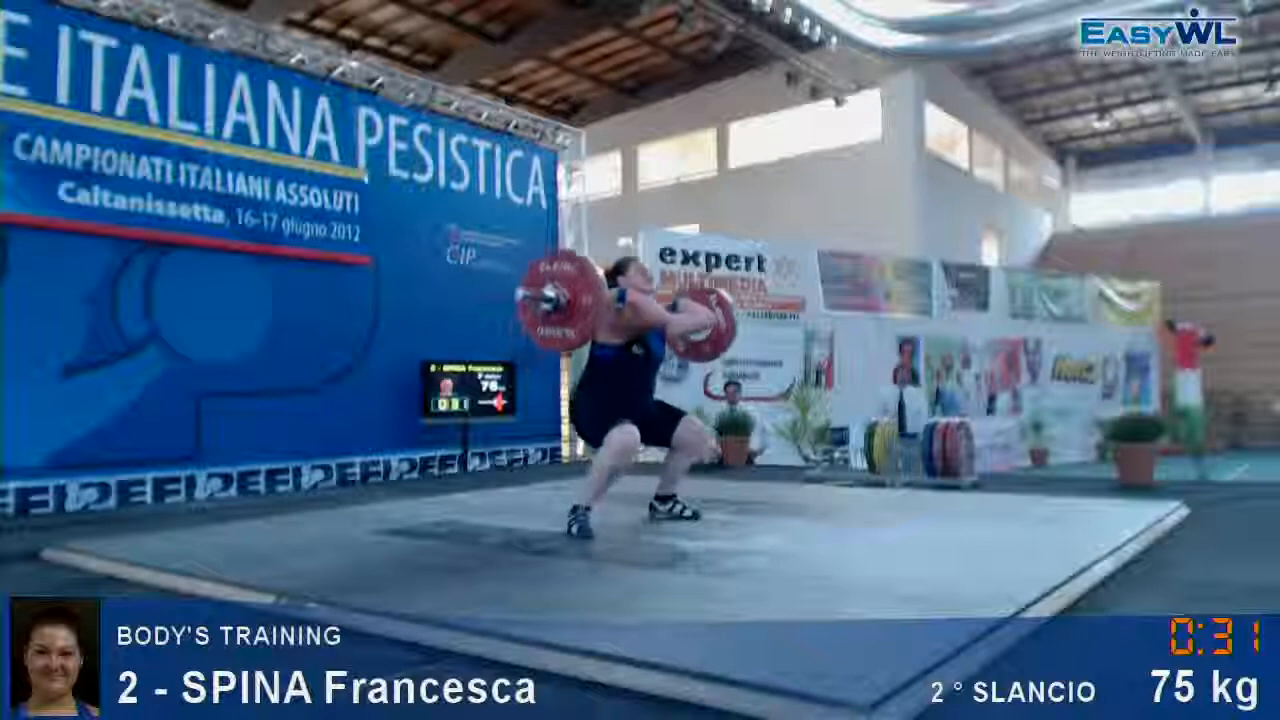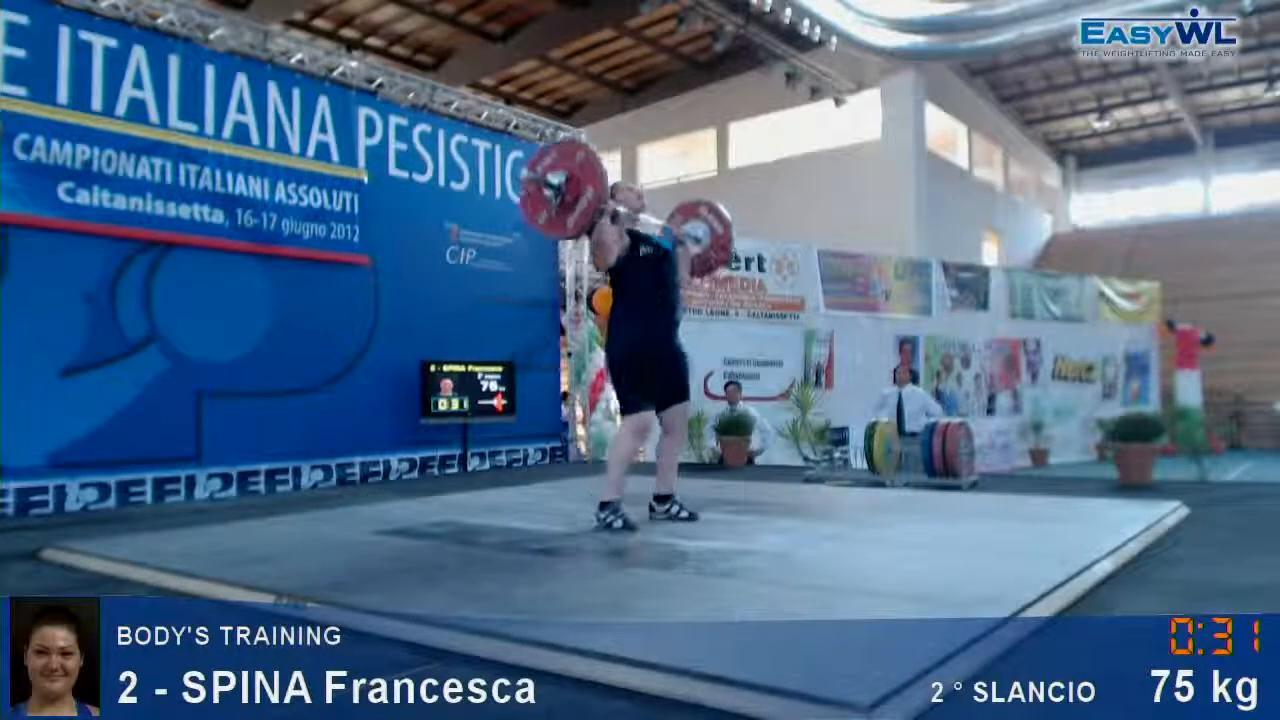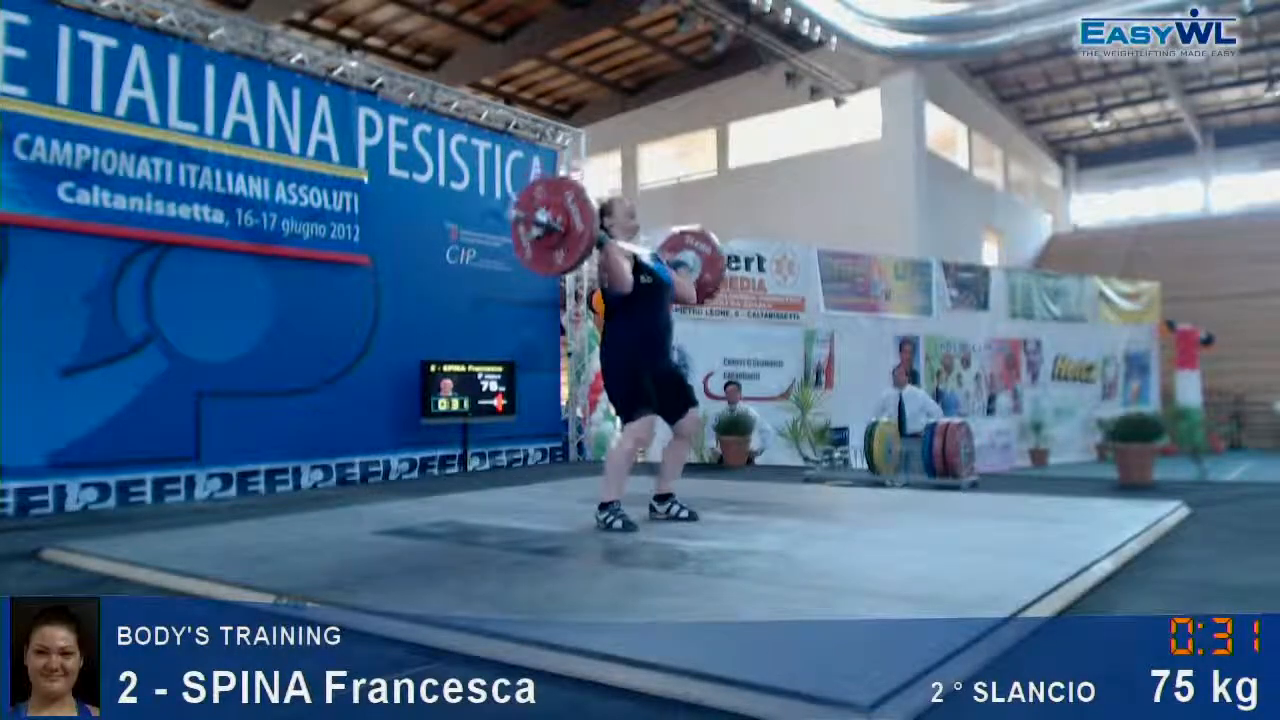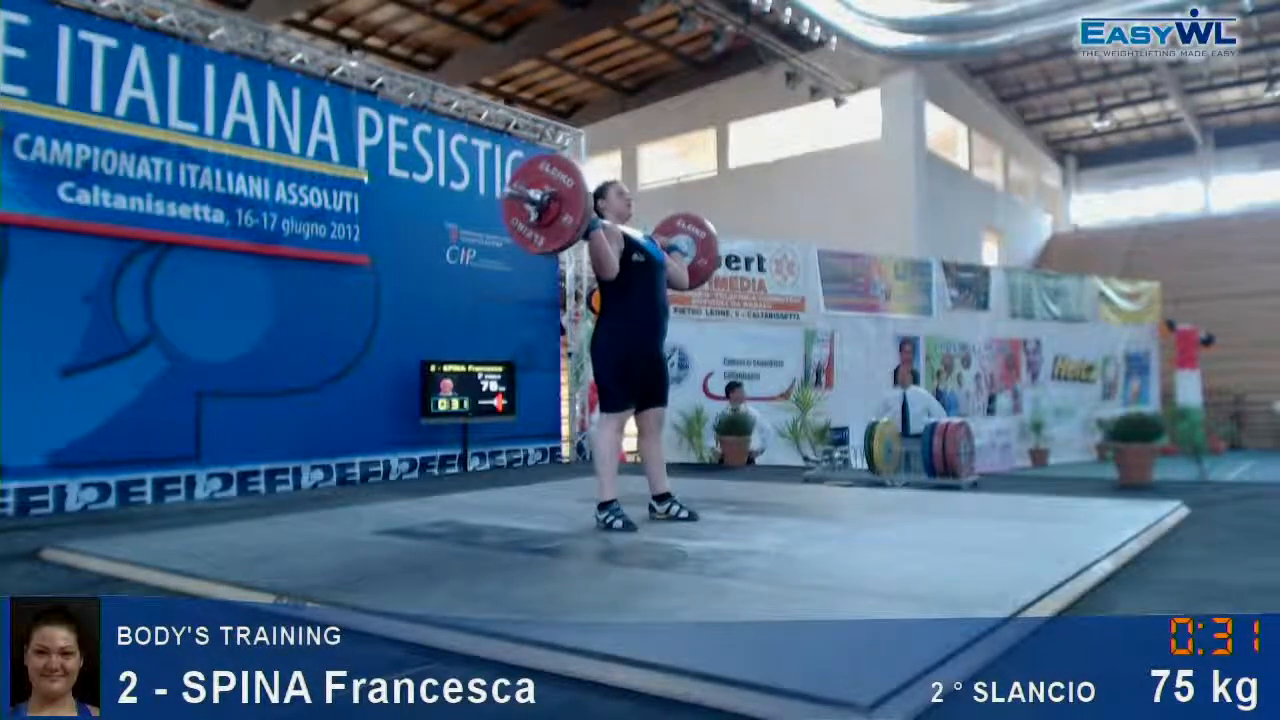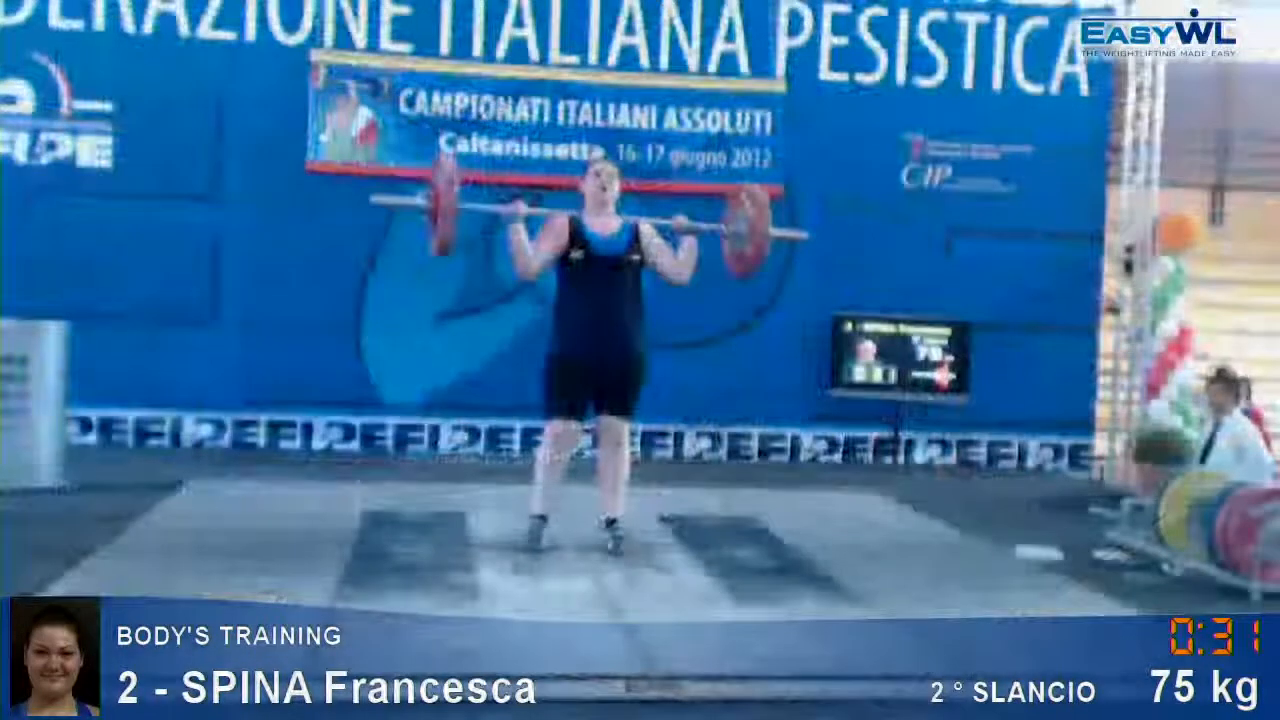
dt=1s
person 1, frame 1
left shoulder: (656, 323)
right shoulder: (616, 317)
left elbow: (706, 318)
right elbow: (655, 317)
left wrist: (678, 303)
right wrist: (621, 295)
left hip: (637, 409)
right hip: (595, 409)
left knee: (699, 436)
right knee: (626, 440)
left ankle: (663, 500)
right ankle: (580, 510)
person 1, frame 2
left shoulder: (655, 239)
right shoulder: (617, 234)
left elbow: (681, 278)
right elbow: (603, 260)
left wrist: (682, 242)
right wrist: (602, 214)
left hip: (666, 343)
right hip: (631, 341)
left knee: (677, 422)
right knee: (639, 423)
left ankle: (663, 500)
right ankle: (608, 505)
person 1, frame 3
left shoulder: (653, 260)
right shoulder: (614, 255)
left elbow: (689, 296)
right elbow: (623, 284)
left wrist: (675, 265)
right wrist: (604, 243)
left hip: (658, 360)
right hip: (625, 359)
left knee: (689, 425)
right knee: (640, 430)
left ankle: (663, 499)
right ankle: (608, 507)
person 1, frame 4
left shoulder: (647, 241)
right shoulder: (607, 233)
left elbow: (681, 280)
right elbow: (609, 270)
left wrist: (672, 248)
right wrist: (592, 227)
left hip: (650, 346)
right hip: (617, 344)
left knee: (653, 422)
right knee: (614, 420)
left ankle: (662, 499)
right ankle: (607, 506)
person 1, frame 5
left shoulder: (640, 233)
right shoulder: (563, 226)
left elbow: (681, 272)
right elbow: (528, 267)
left wrist: (687, 235)
right wrist: (516, 222)
left hip: (624, 353)
right hip: (572, 351)
left knee: (615, 435)
right knee: (559, 433)
left ankle: (613, 520)
right ankle: (538, 516)
